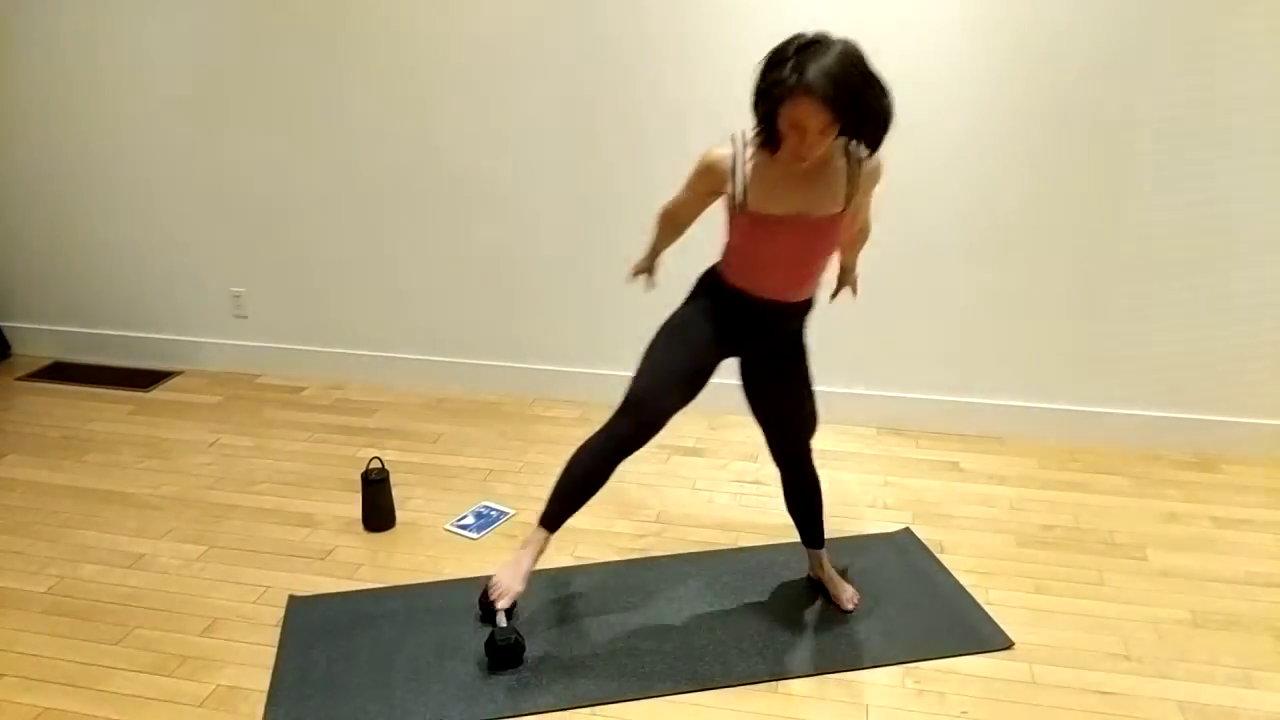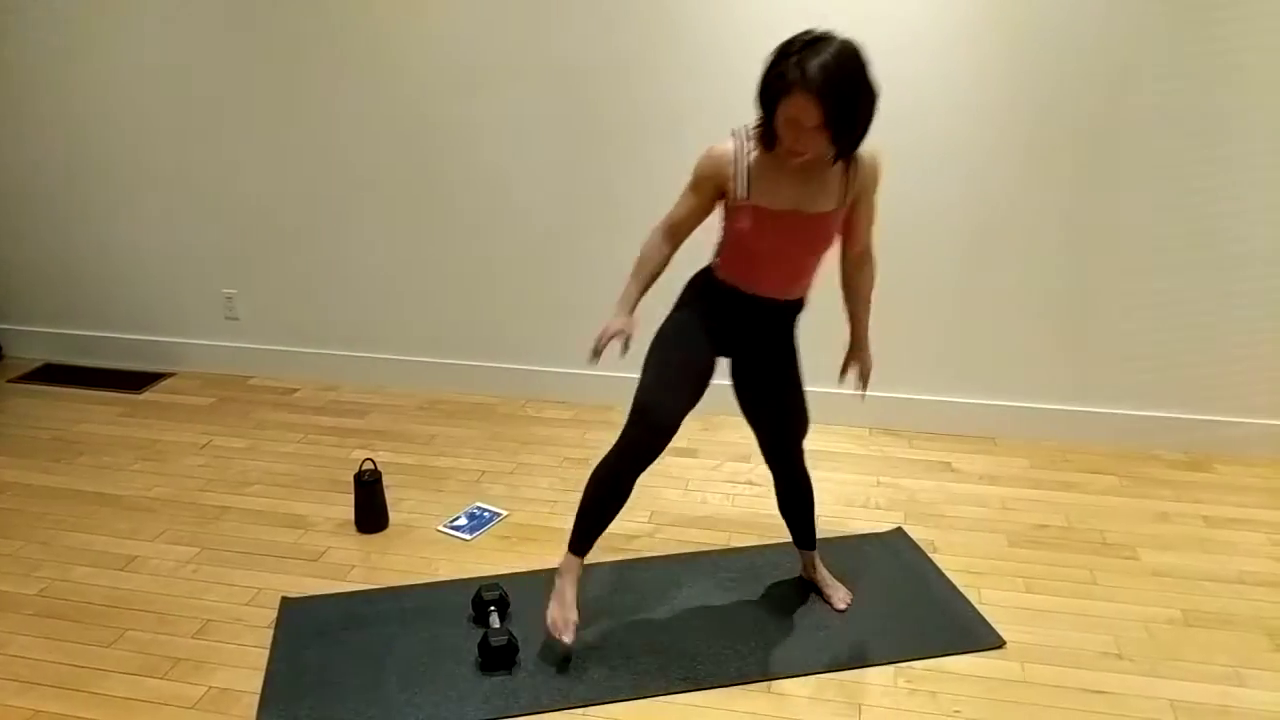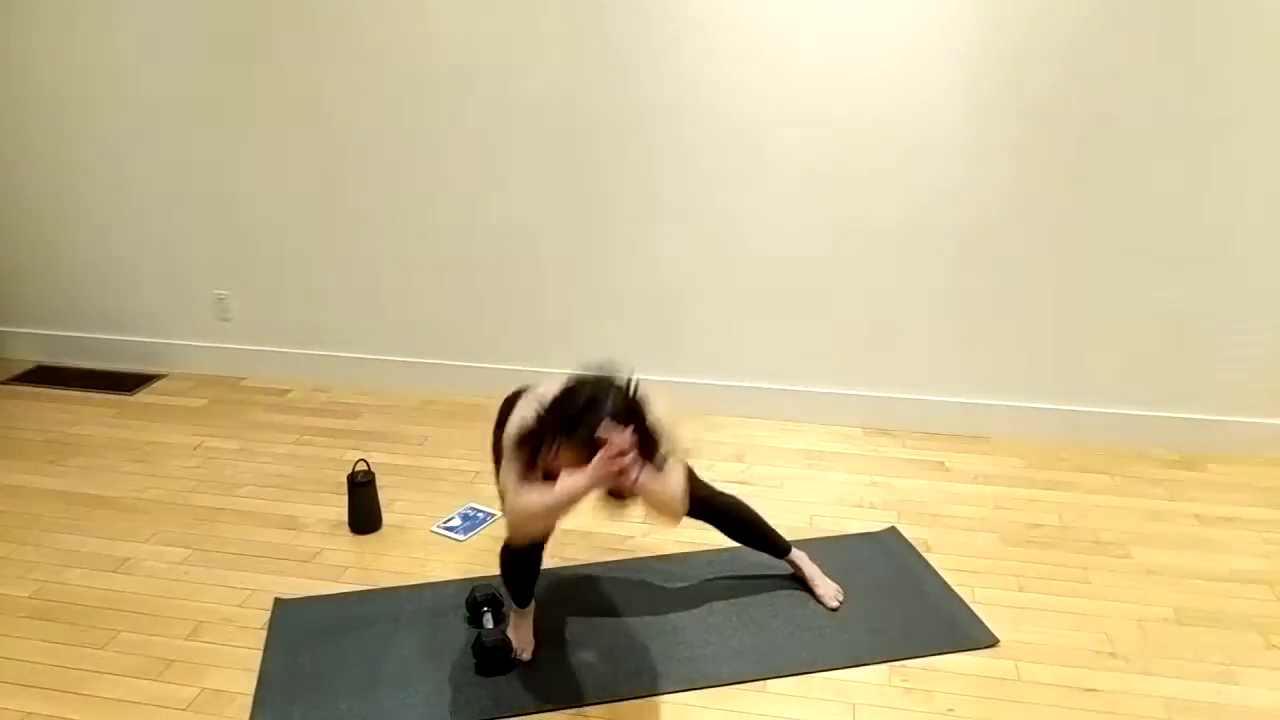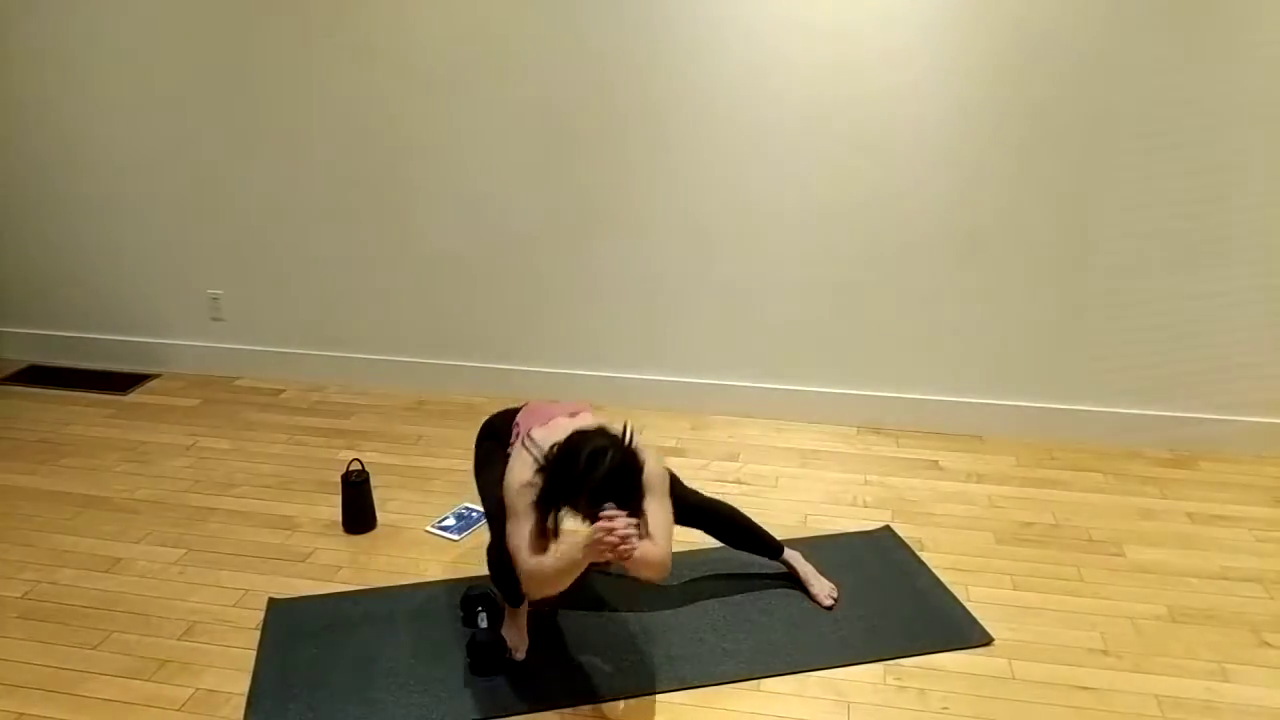
dt=0.5s
person 1, frame 1
left shoulder: (863, 168)
right shoulder: (726, 164)
right elbow: (676, 214)
left wrist: (849, 268)
right wrist: (651, 256)
left hip: (783, 330)
right hip: (715, 309)
left knee: (795, 455)
right knee: (629, 426)
left ankle: (819, 564)
right ankle: (531, 548)
person 1, frame 2
left shoulder: (859, 172)
right shoulder: (729, 160)
left elbow: (859, 258)
right elbow: (670, 232)
left wrist: (860, 338)
right wrist: (625, 307)
left hip: (774, 327)
right hip: (707, 310)
left knee: (786, 455)
right knee: (640, 441)
left ankle: (811, 563)
right ankle: (570, 572)
person 1, frame 3
left shoulder: (644, 422)
right shoulder: (526, 420)
left elbow: (676, 506)
right elbow: (520, 522)
left wrist: (635, 474)
right wrist: (588, 477)
left hip: (602, 419)
right hip: (541, 433)
left knee: (704, 498)
right knee: (525, 541)
left ankle: (797, 558)
right ankle: (522, 611)
person 1, frame 4
left shoulder: (643, 465)
right shoulder: (527, 471)
left elbow: (659, 563)
right elbow: (534, 578)
left wrist: (628, 547)
right wrist: (589, 546)
left hip: (583, 437)
right hip: (504, 439)
left knee: (690, 504)
right knee: (507, 545)
left ankle: (791, 559)
right ankle: (513, 611)
